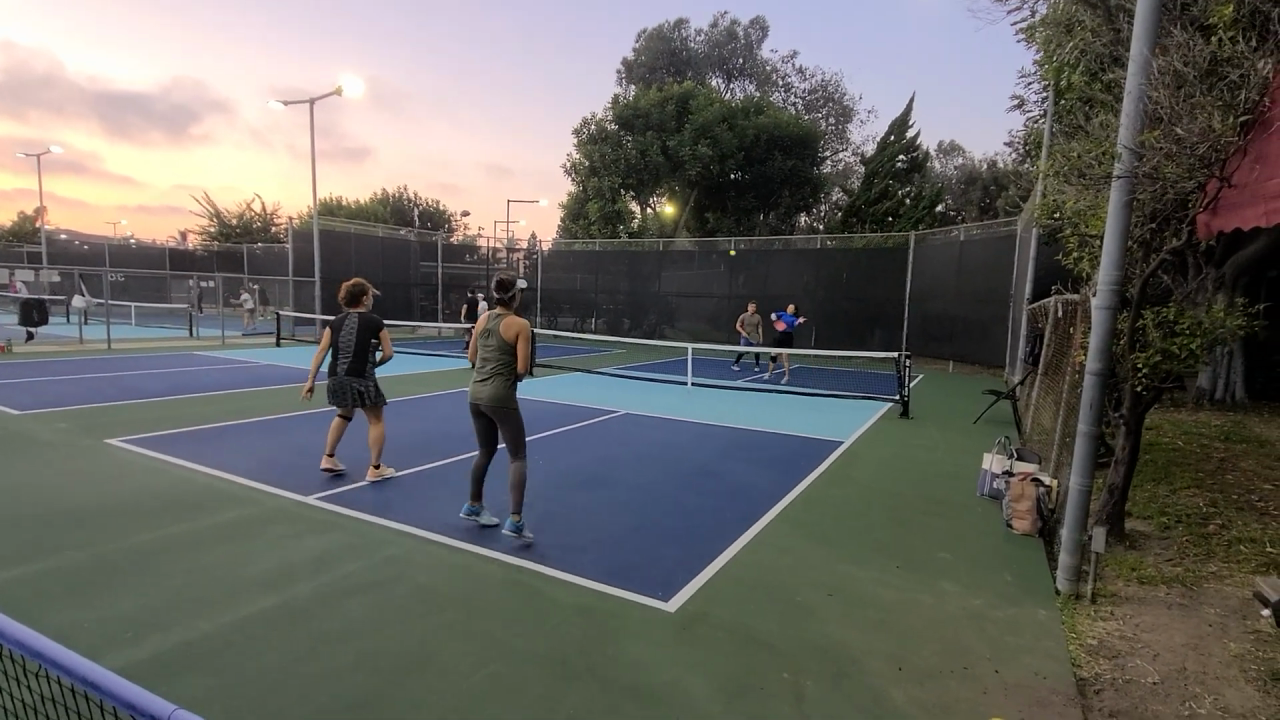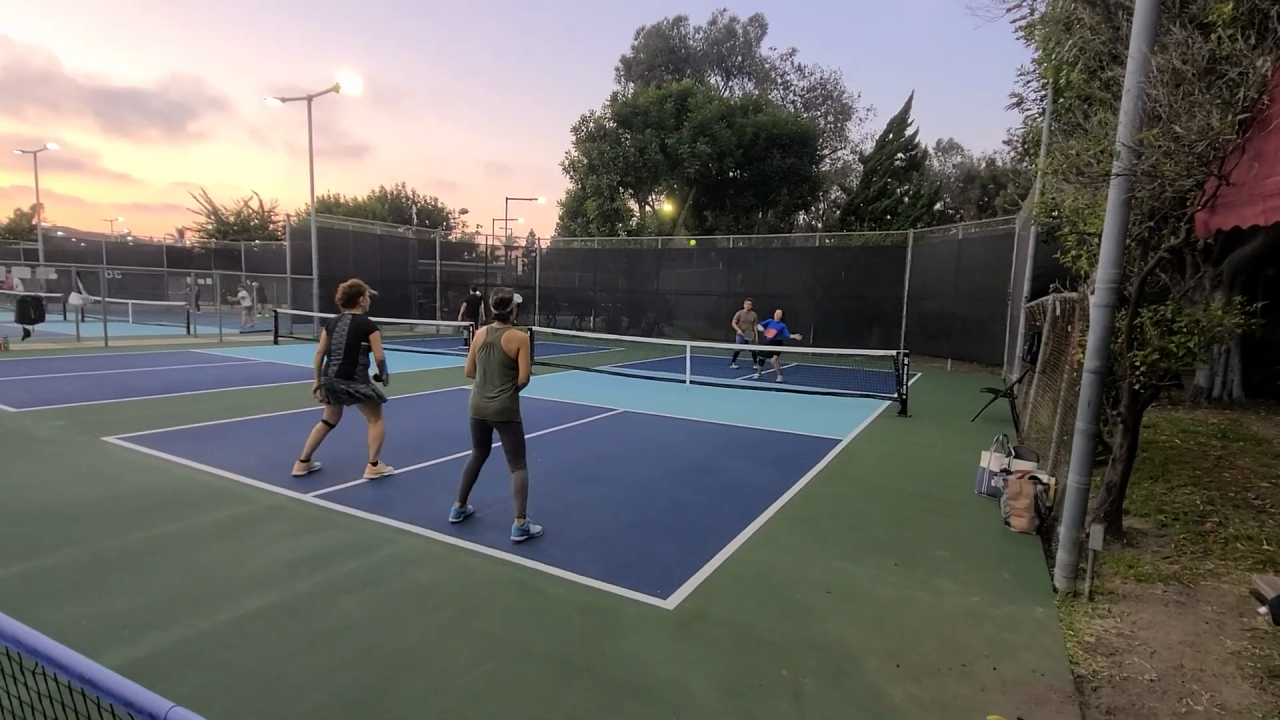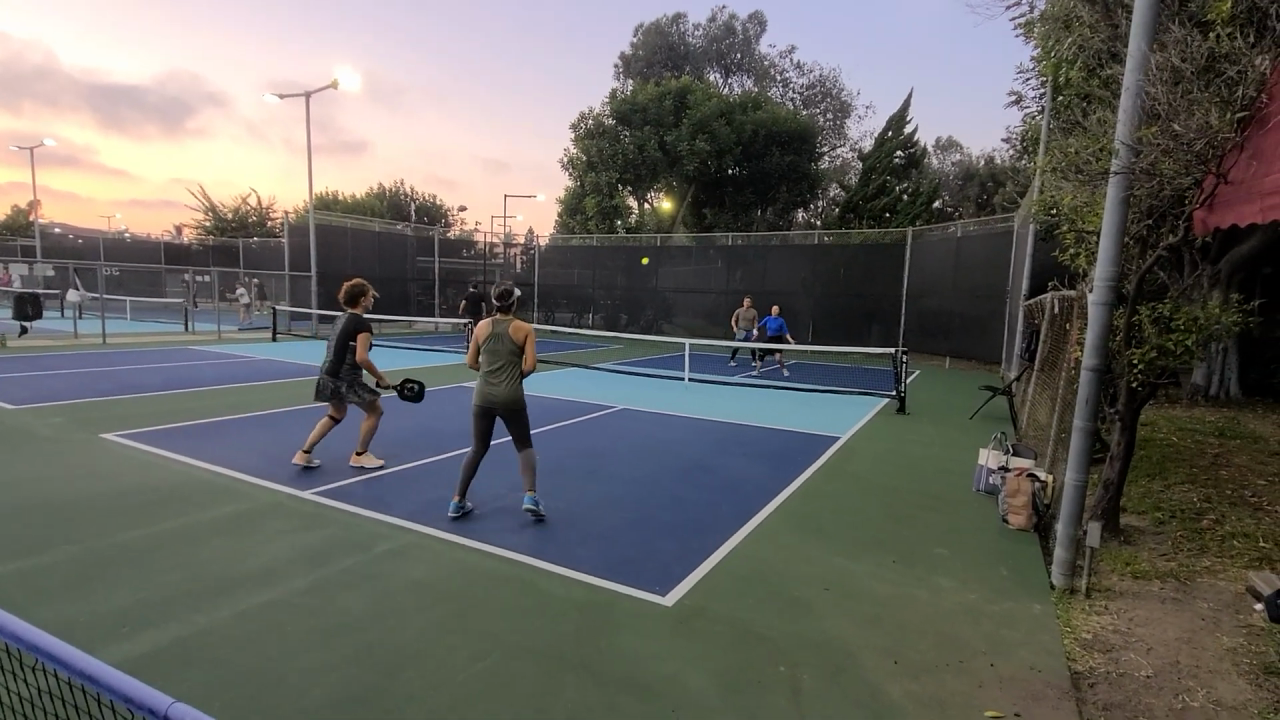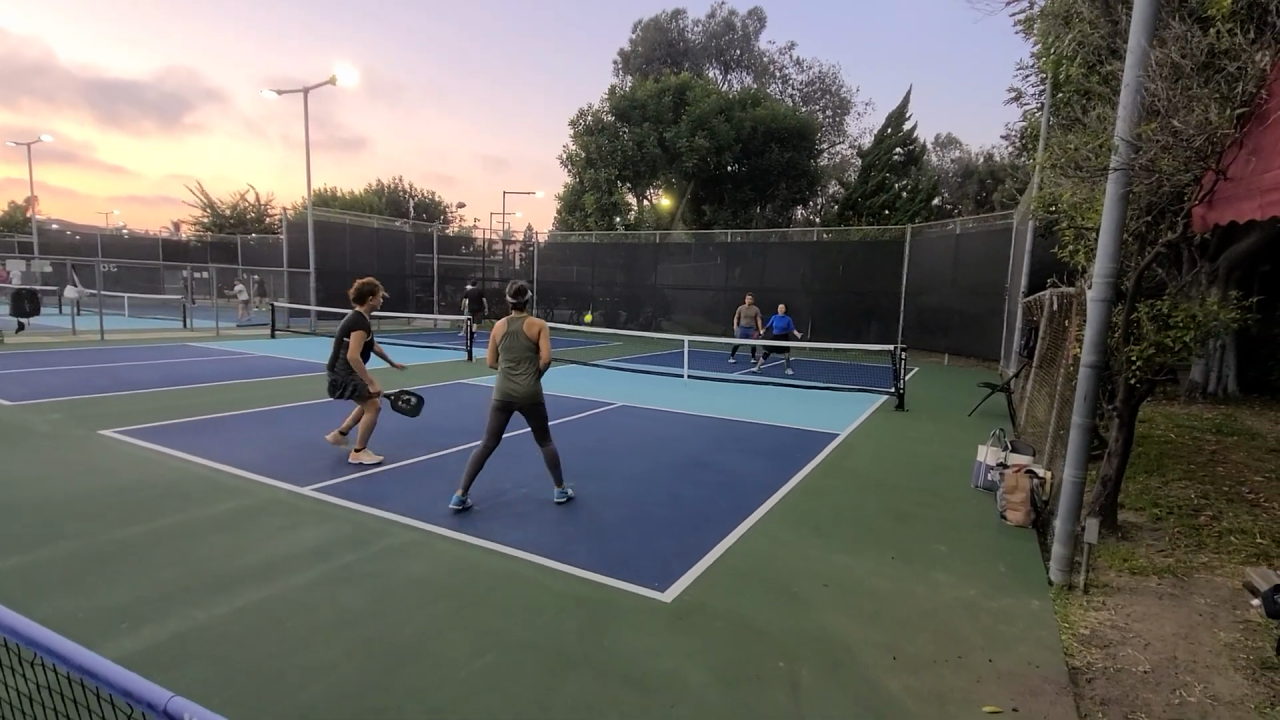
dt=0.2s
person 1, frame 1
left shoulder: (483, 319)
right shoulder: (520, 325)
left elbow: (472, 356)
right elbow: (523, 369)
left hip: (476, 394)
right hip: (501, 398)
left knee: (486, 451)
right knee: (518, 458)
left ankle: (473, 506)
right ankle: (515, 521)
person 1, frame 2
left shoulder: (480, 334)
right shoulder: (520, 338)
left elbow: (469, 371)
right elbow: (523, 379)
left hip: (478, 406)
right hip: (505, 409)
left knee: (478, 455)
right knee: (518, 466)
left ankle: (459, 507)
right ankle: (520, 524)
person 1, frame 3
left shoulder: (482, 326)
right shoulder: (525, 329)
left elbow: (471, 363)
right elbow: (530, 366)
left hip: (483, 396)
right hip: (511, 398)
left knee: (478, 448)
right knee: (525, 448)
left ankle: (457, 502)
right ankle: (530, 496)
person 1, frame 4
left shoulder: (499, 326)
right shoulder: (539, 325)
left elbow: (491, 362)
right elbow: (545, 360)
right wrist: (533, 375)
left hip: (503, 392)
right hip: (530, 393)
left knee: (488, 444)
right knee: (545, 441)
left ankle: (460, 495)
right ankle: (560, 489)
person 2, frame 1
left shoulder: (335, 322)
right shoulder: (375, 322)
left elbow: (321, 352)
right elbow: (388, 353)
left wrist: (310, 381)
right wrist: (373, 364)
left hip: (337, 378)
right hip: (362, 379)
left knee: (344, 415)
right knee: (376, 421)
left ankle: (329, 459)
right ankle: (375, 469)
person 2, frame 2
left shoulder: (332, 322)
right shoulder: (368, 325)
left elbow: (319, 353)
right elbow: (379, 357)
left wrist: (317, 381)
right wrist: (383, 374)
left hip: (330, 379)
right hip: (354, 380)
left knee: (329, 420)
right knee: (376, 419)
left ankle: (302, 463)
right ankle: (373, 466)
person 2, frame 3
left shoulder: (341, 319)
right shoulder: (362, 325)
right elbow: (361, 359)
right wrist: (380, 378)
left hip: (329, 376)
right hip: (345, 379)
left knee: (336, 415)
right knee: (375, 411)
left ankle: (304, 454)
right ankle: (360, 455)
person 2, frame 4
left shoulder: (358, 318)
right shoulder: (359, 323)
left elbow: (372, 346)
right elbow: (353, 356)
left wrist: (392, 363)
right wrist: (371, 382)
left hip: (345, 371)
right hip: (343, 373)
left knee: (369, 404)
right knee: (373, 406)
left ankle: (340, 434)
right ankle: (358, 452)
